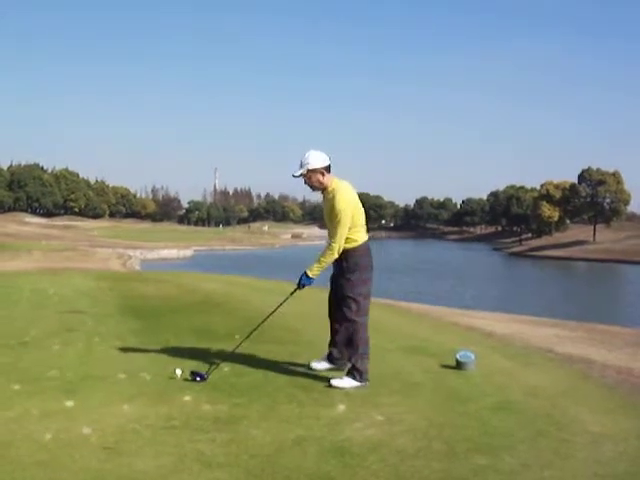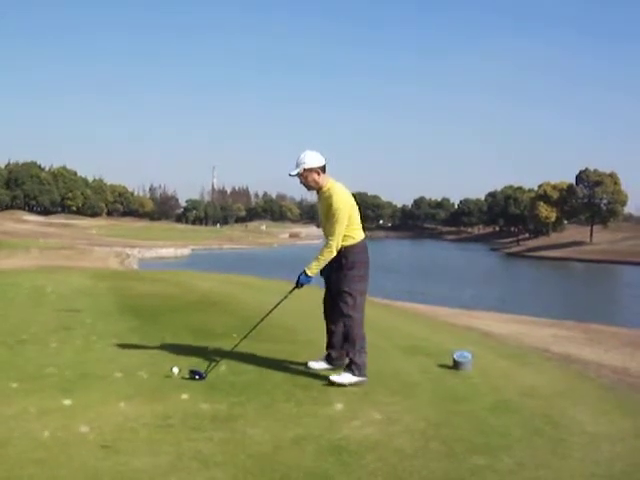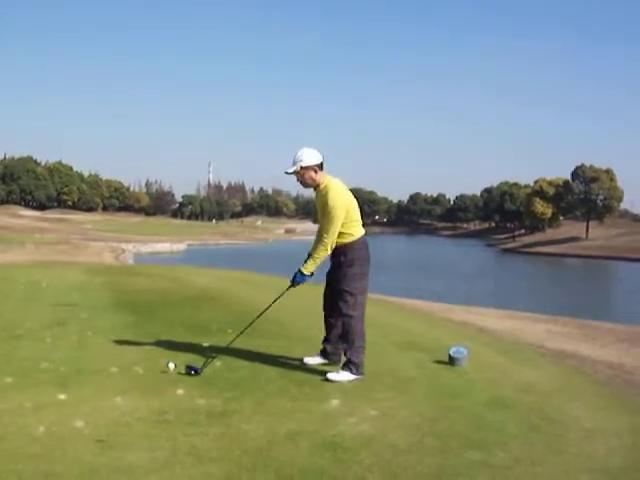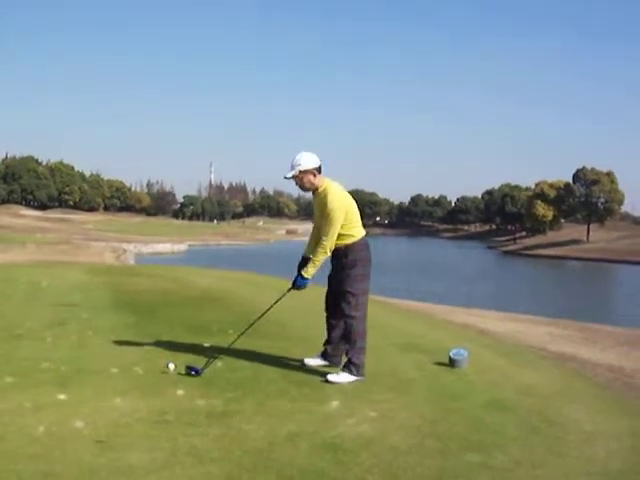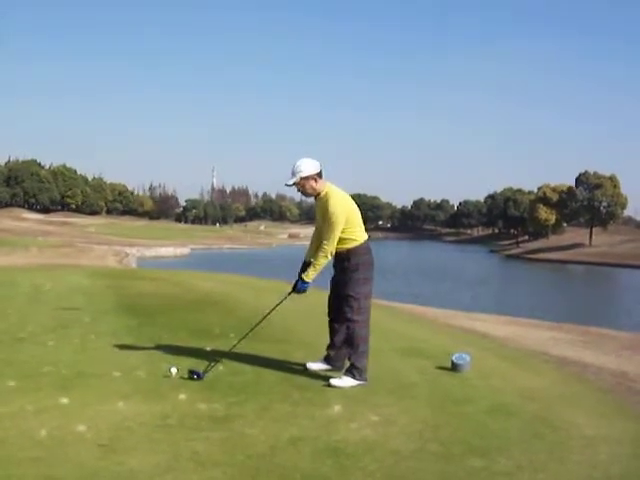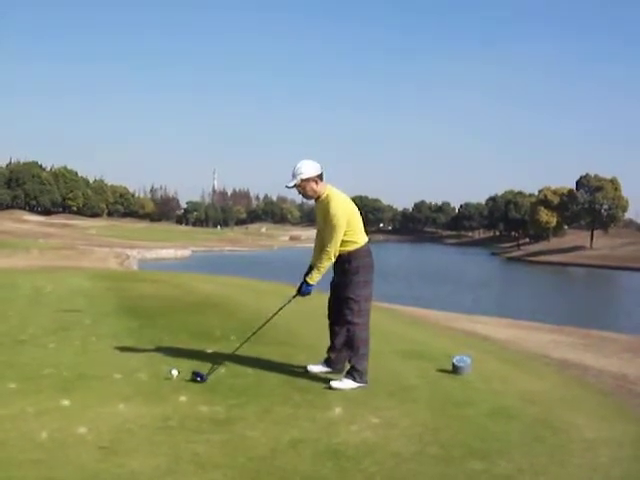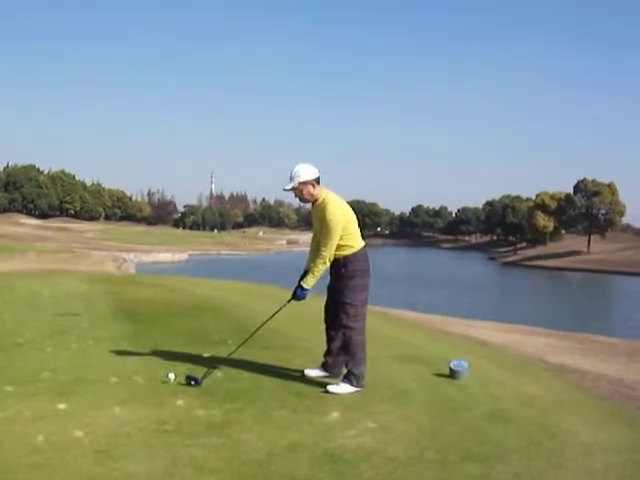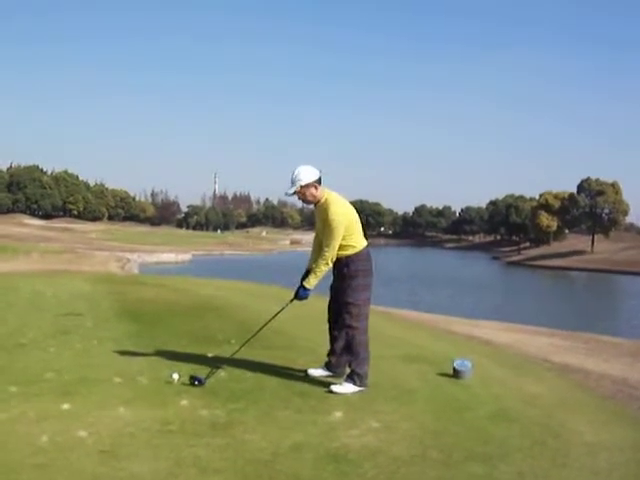
dt=0.3s
person 1, frame 1
left shoulder: (341, 198)
right shoulder: (333, 190)
left elbow: (335, 245)
left wrist: (311, 272)
left hip: (355, 257)
right hip: (345, 256)
left knee: (353, 315)
right knee: (337, 311)
left ankle: (358, 374)
right ankle: (337, 357)
person 1, frame 2
left shoulder: (337, 197)
right shoulder: (323, 193)
left elbow: (333, 243)
left wrist: (310, 270)
right wrist: (324, 263)
left hip: (352, 256)
right hip: (338, 256)
left knee: (349, 311)
right knee: (332, 310)
left ankle: (357, 368)
right ankle: (335, 357)
person 1, frame 3
left shoulder: (334, 195)
right shoulder: (321, 190)
left elbow: (328, 241)
left wrist: (306, 269)
right wrist: (310, 256)
left hip: (353, 252)
right hip: (340, 252)
left knee: (349, 309)
right knee: (332, 305)
left ankle: (354, 366)
right ankle: (331, 352)
person 1, frame 4
left shoulder: (333, 198)
right shoulder: (319, 193)
left elbow: (326, 243)
right elbow: (318, 229)
left wrist: (307, 273)
right wrist: (305, 258)
left hip: (354, 254)
right hip: (341, 254)
left knee: (351, 310)
right knee: (334, 307)
left ankle: (355, 368)
right ankle: (332, 354)
person 1, frame 5
left shoulder: (335, 202)
right shoulder: (321, 198)
left elbow: (327, 248)
right elbow: (319, 234)
left wrist: (307, 277)
right wrist: (306, 262)
left hip: (357, 258)
right hip: (344, 257)
left knee: (354, 314)
right knee: (336, 311)
left ankle: (357, 372)
right ankle: (335, 358)
person 1, frame 6
left shoulder: (336, 205)
right shoulder: (320, 201)
left elbow: (330, 250)
right elbow: (321, 237)
left wrist: (311, 280)
right wrist: (311, 268)
left hip: (357, 260)
right hip: (343, 260)
left knee: (354, 316)
right knee: (336, 313)
left ankle: (358, 374)
right ankle: (335, 361)
person 1, frame 7
left shoulder: (332, 209)
right shoulder: (317, 204)
left elbow: (325, 255)
right elbow: (317, 242)
left wrist: (306, 285)
right wrist: (306, 272)
left hip: (353, 264)
right hip: (339, 264)
left knee: (350, 321)
right knee: (333, 317)
left ankle: (354, 379)
right ankle: (332, 366)
person 1, frame 8
left shoulder: (334, 209)
right shoulder: (320, 204)
left elbow: (328, 255)
right elbow: (319, 240)
left wrist: (308, 284)
right wrist: (308, 270)
left hip: (356, 264)
right hip: (342, 264)
left knee: (353, 320)
right knee: (336, 316)
left ankle: (358, 378)
right ankle: (335, 365)
